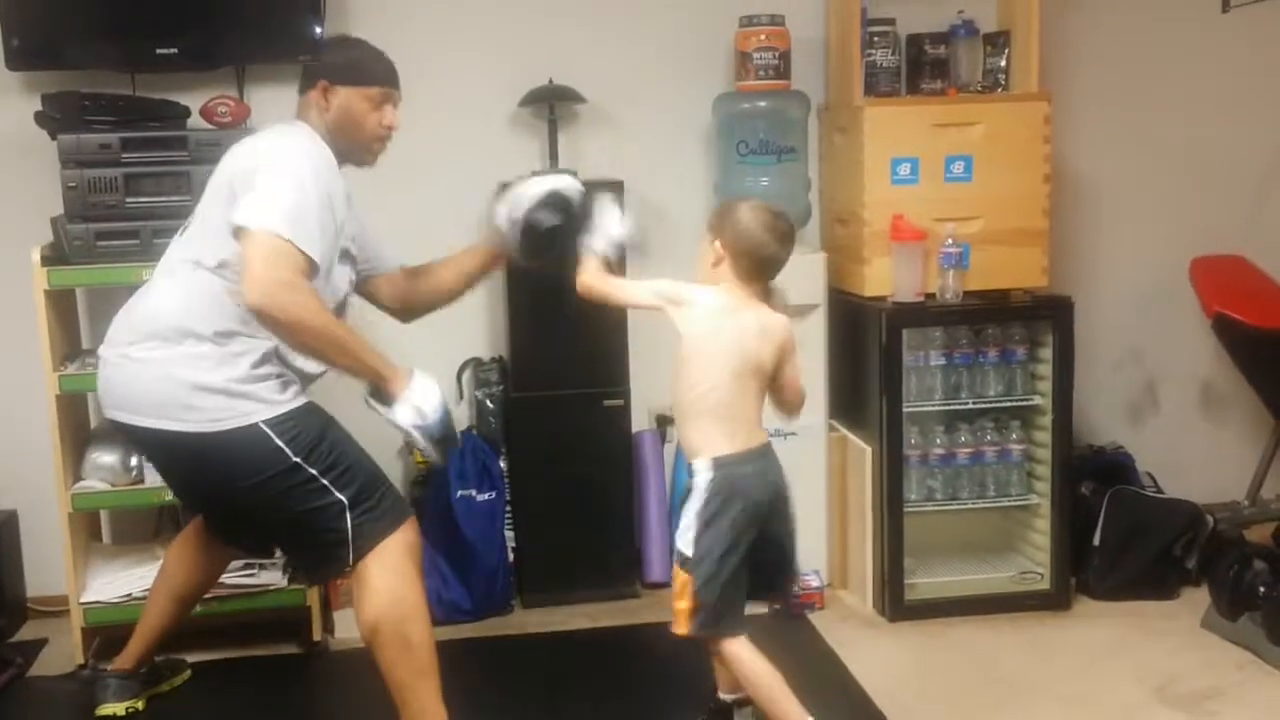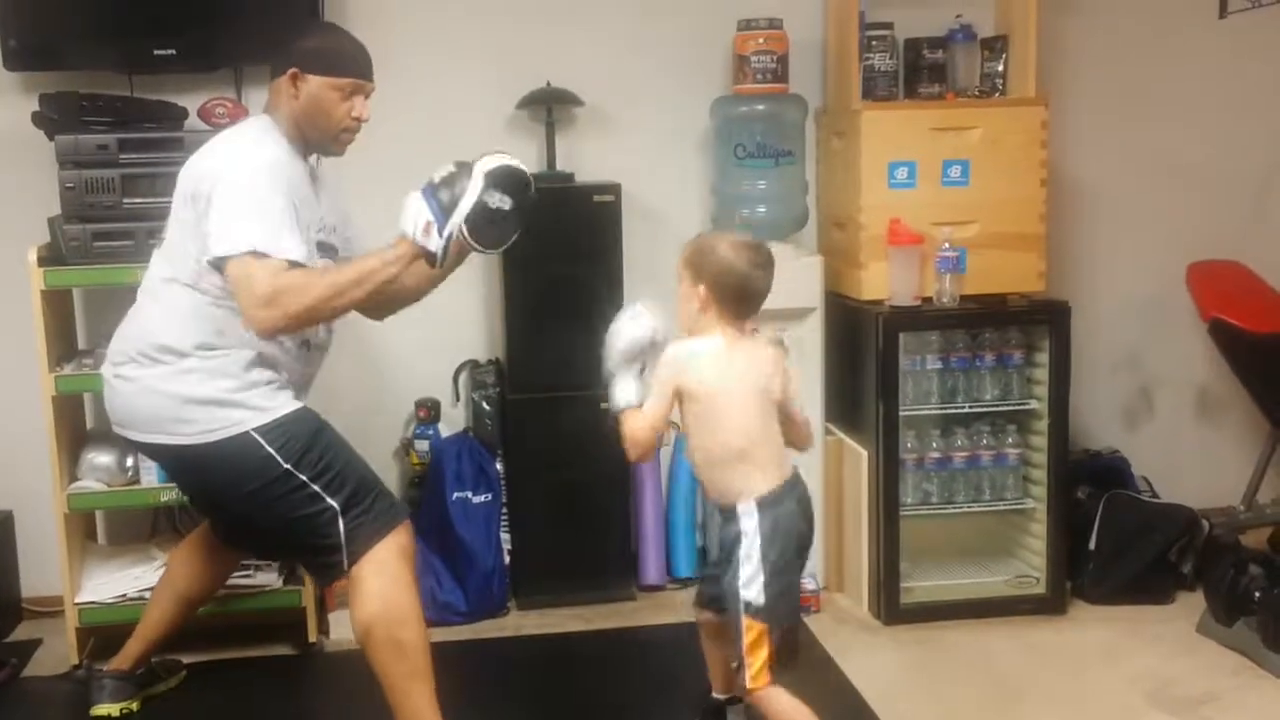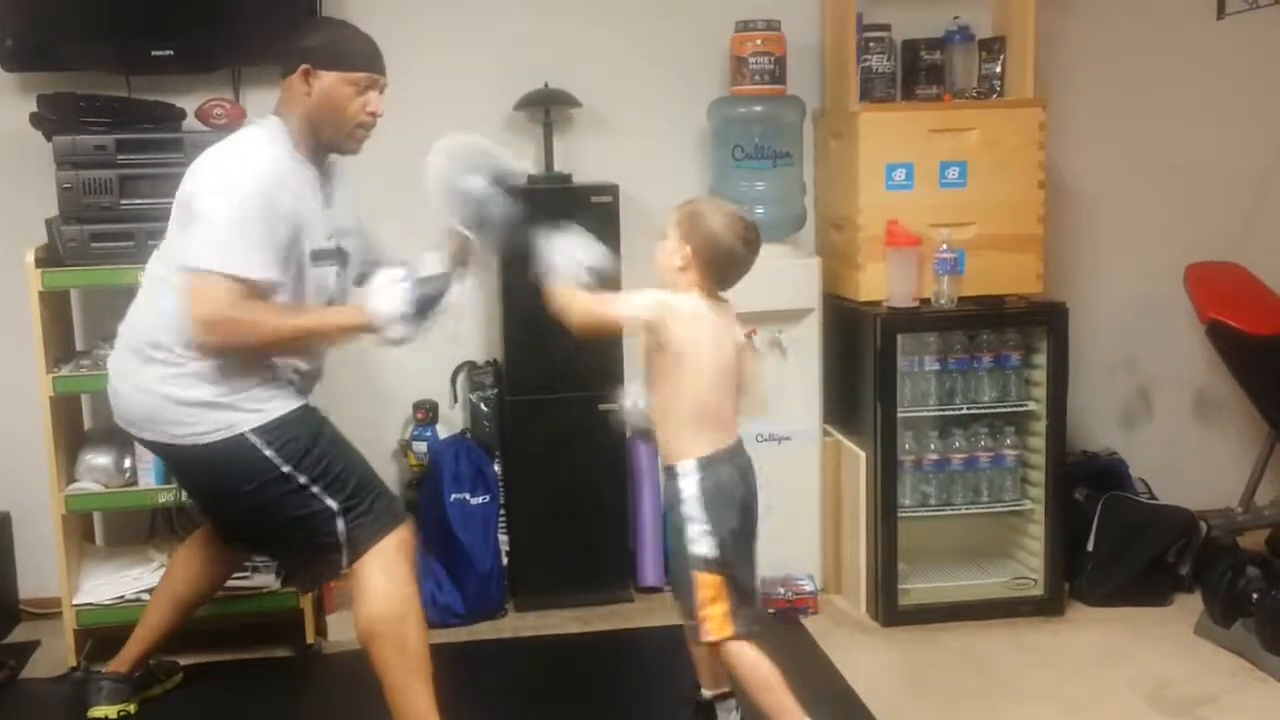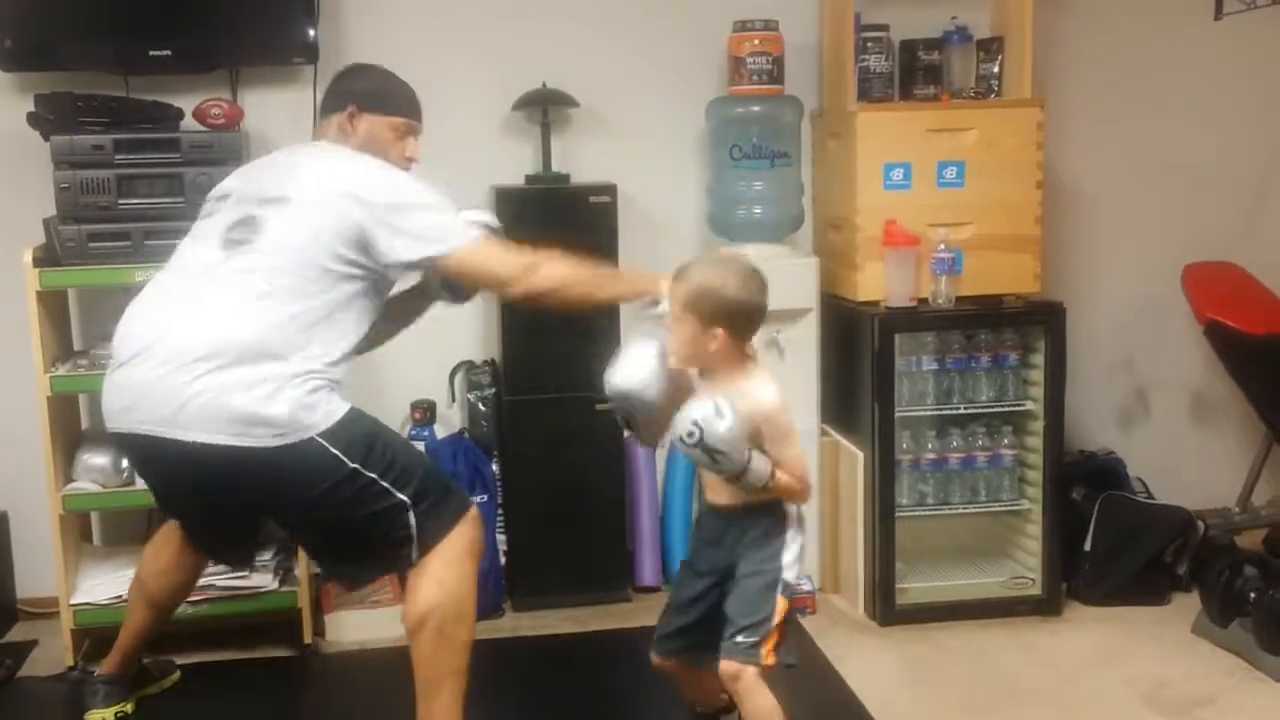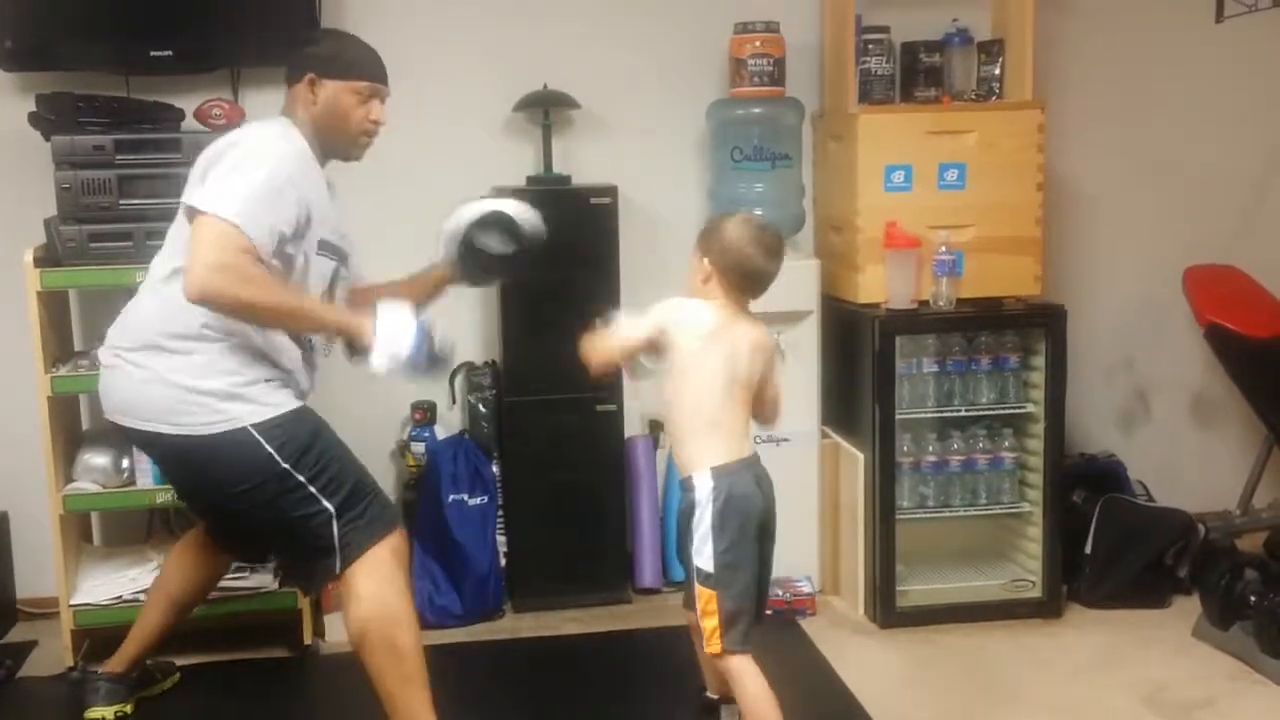
dt=0.4s
person 1, frame 1
left shoulder: (309, 172)
right shoulder: (297, 160)
left elbow: (401, 296)
right elbow: (269, 292)
left wrist: (498, 243)
right wrist: (391, 379)
left hip: (142, 380)
right hip: (210, 391)
left knee: (228, 519)
right knee: (388, 541)
person 1, frame 2
left shoulder: (295, 174)
right shoulder: (252, 161)
left elbow: (372, 297)
right elbow: (271, 307)
left wrist: (459, 241)
right wrist: (408, 246)
left hip: (168, 392)
right hip: (203, 398)
left knee: (237, 525)
right knee: (381, 543)
person 1, frame 3
left shoulder: (315, 173)
right shoulder: (254, 171)
left elbow: (354, 286)
right elbow: (217, 324)
left wrist: (462, 249)
right wrist: (364, 316)
left hip: (172, 392)
right hip: (203, 397)
left knee: (244, 525)
right knee: (381, 541)
person 1, frame 4
left shoulder: (253, 178)
right shoulder: (372, 188)
right elbow: (521, 276)
left wrist: (423, 296)
right wrist: (655, 287)
right hip: (243, 412)
left knee: (201, 527)
right knee: (450, 536)
person 1, frame 5
left shoulder: (303, 178)
right shoulder: (270, 154)
left elbow: (350, 302)
right elbow: (212, 276)
left wrist: (447, 271)
right wrist: (355, 326)
left hip: (151, 388)
right hip: (203, 395)
left knee: (231, 526)
right knee: (374, 544)
person 2, frame 1
left shoulder: (687, 299)
right shoulder: (778, 327)
left elbow: (591, 285)
right elbow: (792, 401)
left wrist: (598, 242)
left hip: (717, 482)
right hip: (759, 471)
left knee: (718, 629)
right knee: (719, 609)
person 2, frame 2
left shoulder: (680, 358)
right shoulder: (770, 354)
left elbow: (637, 444)
right elbow: (802, 437)
left wrist: (624, 376)
left hip: (757, 522)
right hip: (784, 503)
left knee: (756, 678)
right knee: (713, 616)
person 2, frame 3
left shoulder: (664, 307)
right shoulder: (724, 319)
left elbow: (577, 313)
left wrist: (555, 267)
left hip: (700, 486)
right hip: (717, 474)
left knee: (724, 634)
right knee: (699, 613)
person 2, frame 4
left shoulder: (761, 400)
right shoulder: (710, 372)
left elbow: (800, 487)
left wrist: (736, 463)
left hip: (766, 532)
right hip: (715, 526)
left knee: (736, 669)
right knee: (669, 652)
person 2, frame 5
left shoulder: (677, 316)
right shoulder: (760, 340)
left elbow: (597, 355)
left wrist: (638, 345)
left hip: (713, 494)
right hip: (750, 482)
left knee: (729, 647)
right knee: (706, 616)
